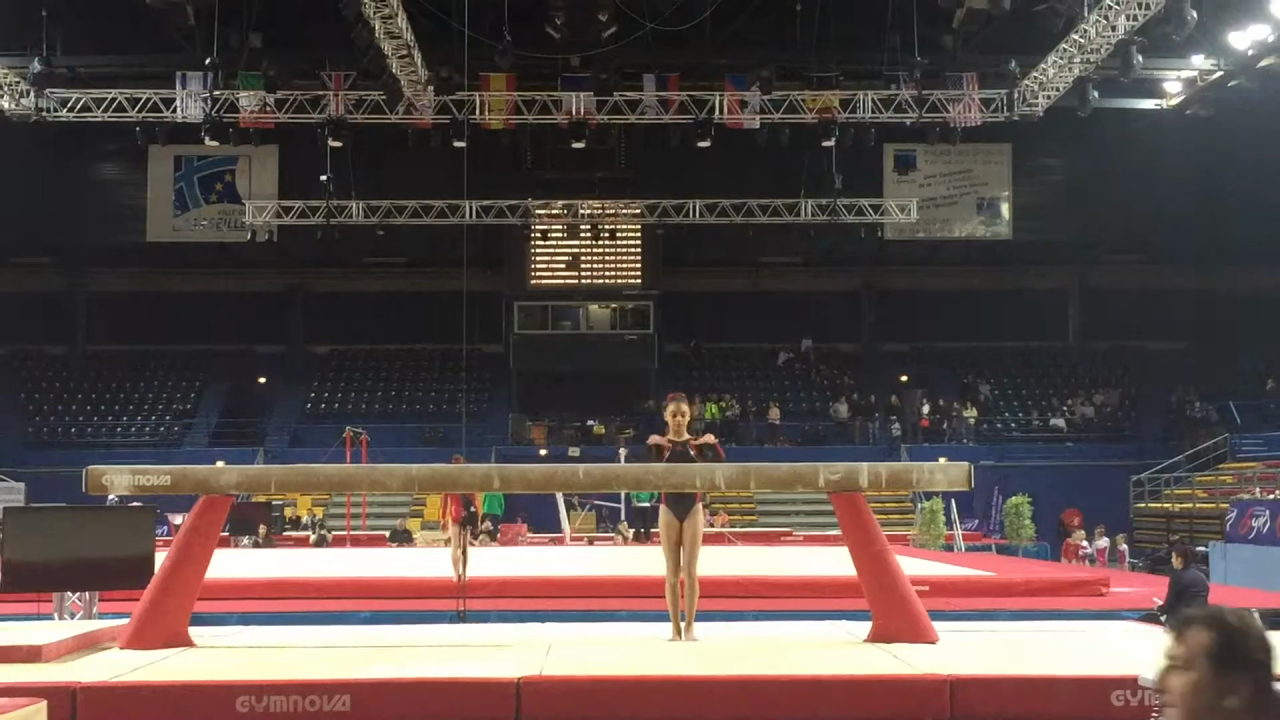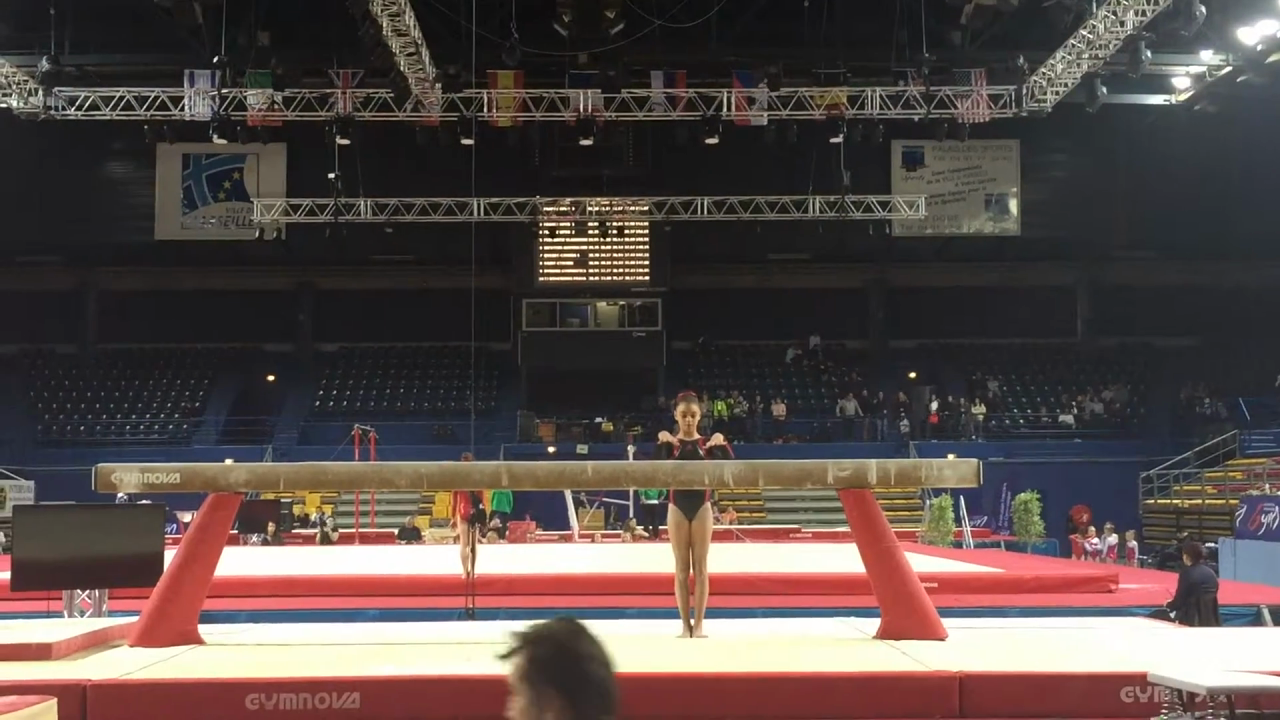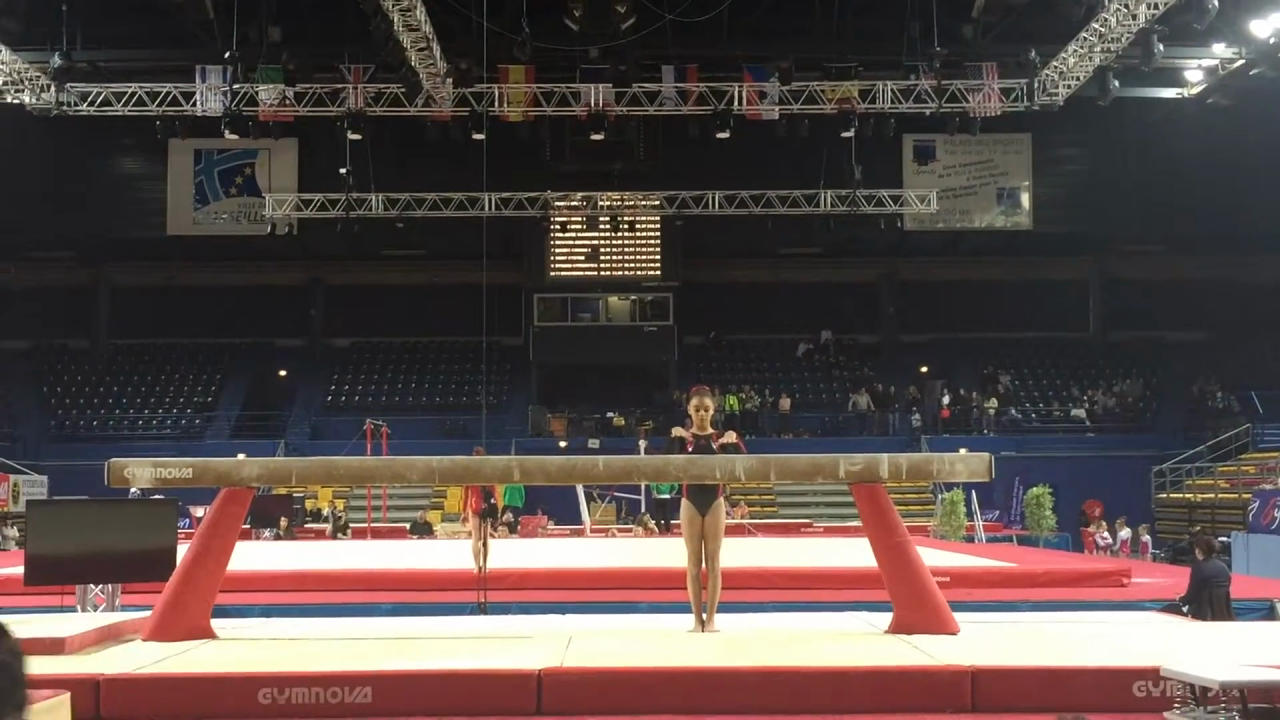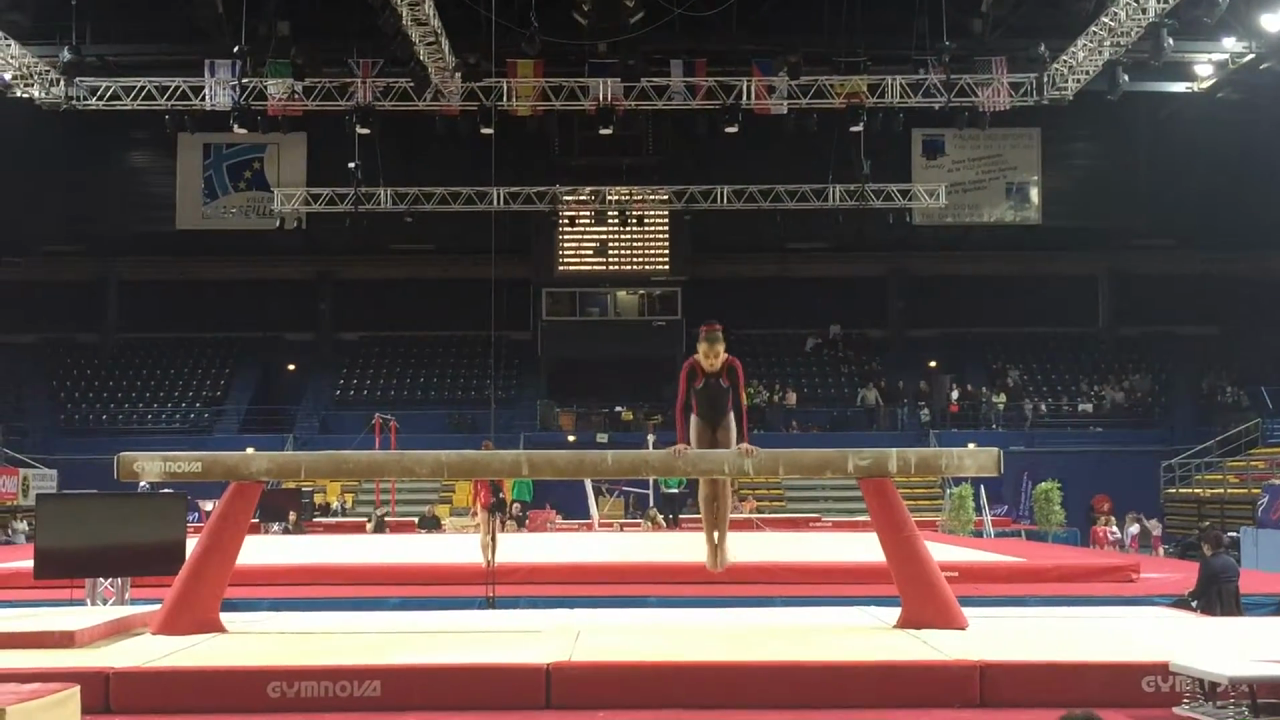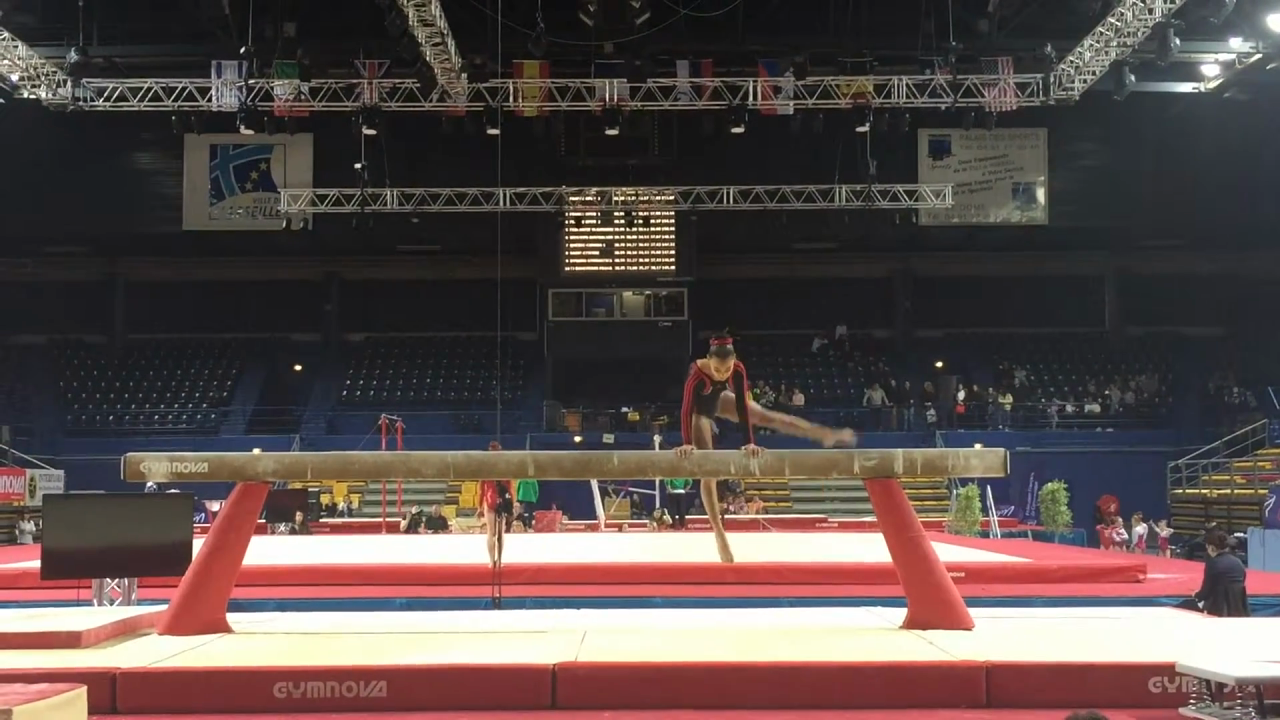
dt=1s
person 1, frame 1
left shoulder: (698, 443)
right shoulder: (660, 444)
left elbow: (719, 465)
left wrist: (712, 444)
right wrist: (651, 446)
left hip: (693, 508)
right hip: (668, 509)
left knee: (690, 569)
right knee: (672, 570)
left ankle: (689, 626)
right ankle: (675, 627)
person 1, frame 2
left shoulder: (708, 443)
right shoulder: (670, 443)
left wrist: (722, 444)
right wrist: (661, 443)
left hip: (702, 508)
right hip: (678, 509)
left knee: (700, 568)
right knee: (682, 569)
left ankle: (698, 625)
right ankle: (686, 625)
person 1, frame 3
left shoulder: (721, 438)
right shoulder: (683, 437)
left wrist: (735, 442)
right wrist: (673, 439)
left hip: (715, 503)
right hip: (690, 503)
left knee: (713, 563)
right knee: (694, 563)
left ankle: (710, 619)
right ankle: (697, 620)
person 1, frame 4
left shoulder: (733, 366)
right shoulder: (690, 368)
left elbow: (739, 404)
right elbow: (682, 405)
left wrist: (742, 441)
right wrist: (682, 441)
left hip: (725, 422)
right hip: (700, 422)
left knee: (723, 480)
right knee: (706, 481)
left ankle: (722, 542)
right ankle: (710, 544)
person 1, frame 5
left shoulder: (738, 370)
right shoulder: (696, 375)
left elbow: (741, 406)
right elbow: (687, 411)
left wrist: (749, 442)
right wrist: (688, 443)
left hip: (719, 400)
right hip: (700, 411)
left knee: (767, 417)
left ankle: (826, 435)
right ankle: (719, 535)
